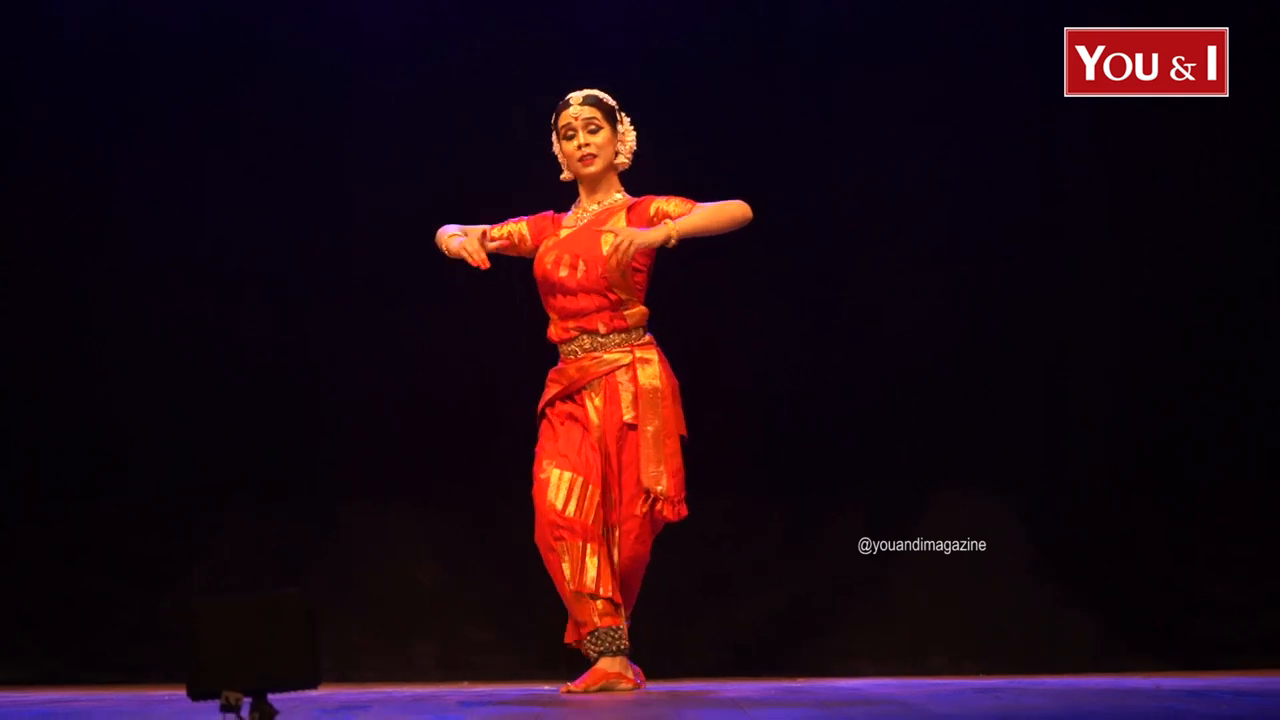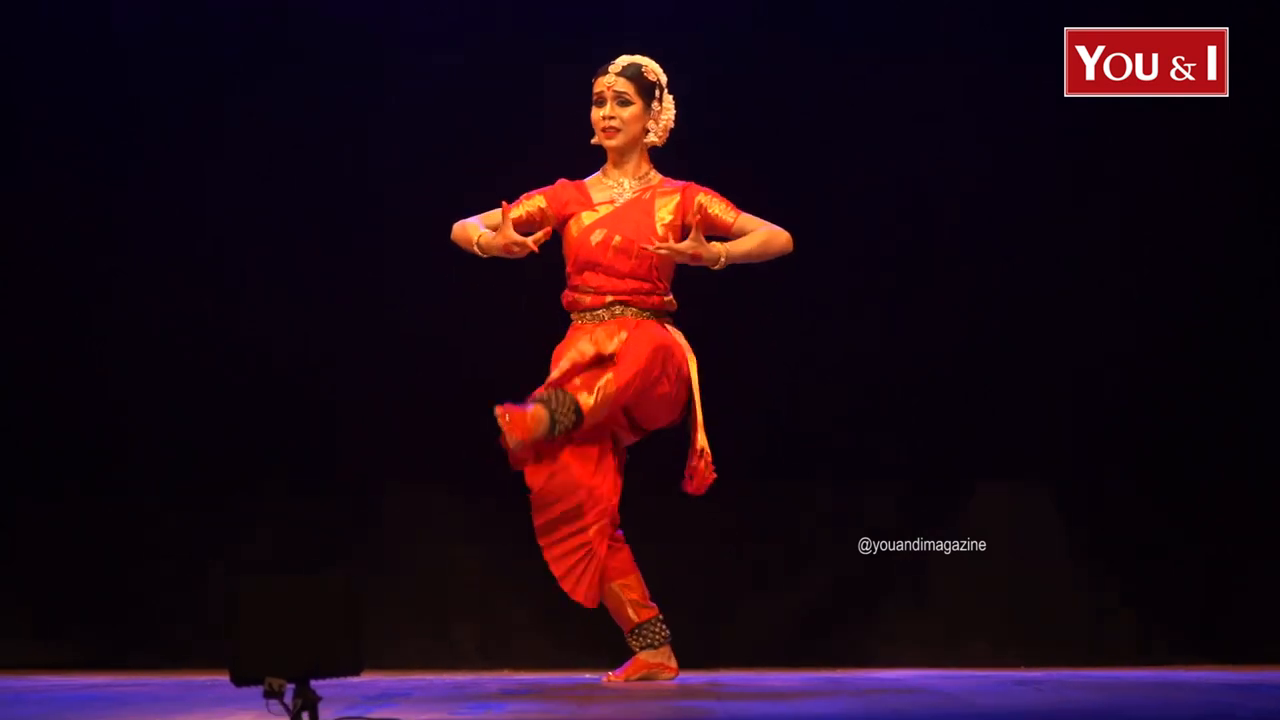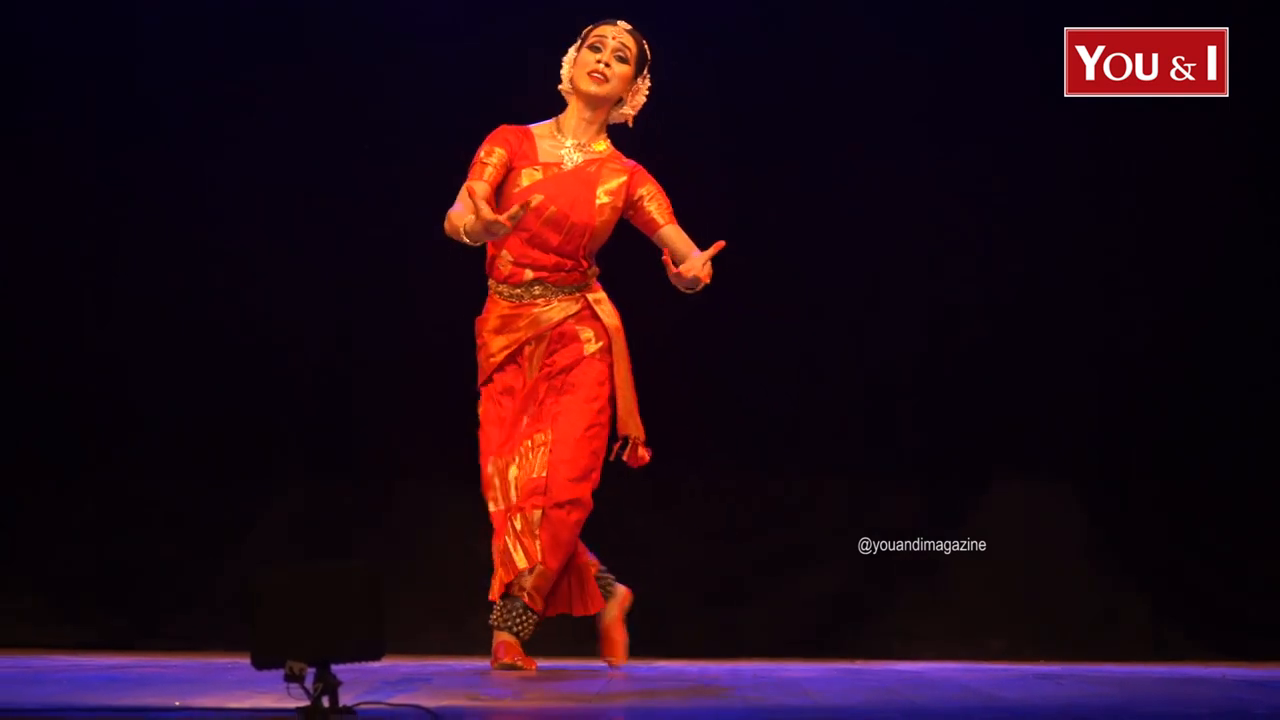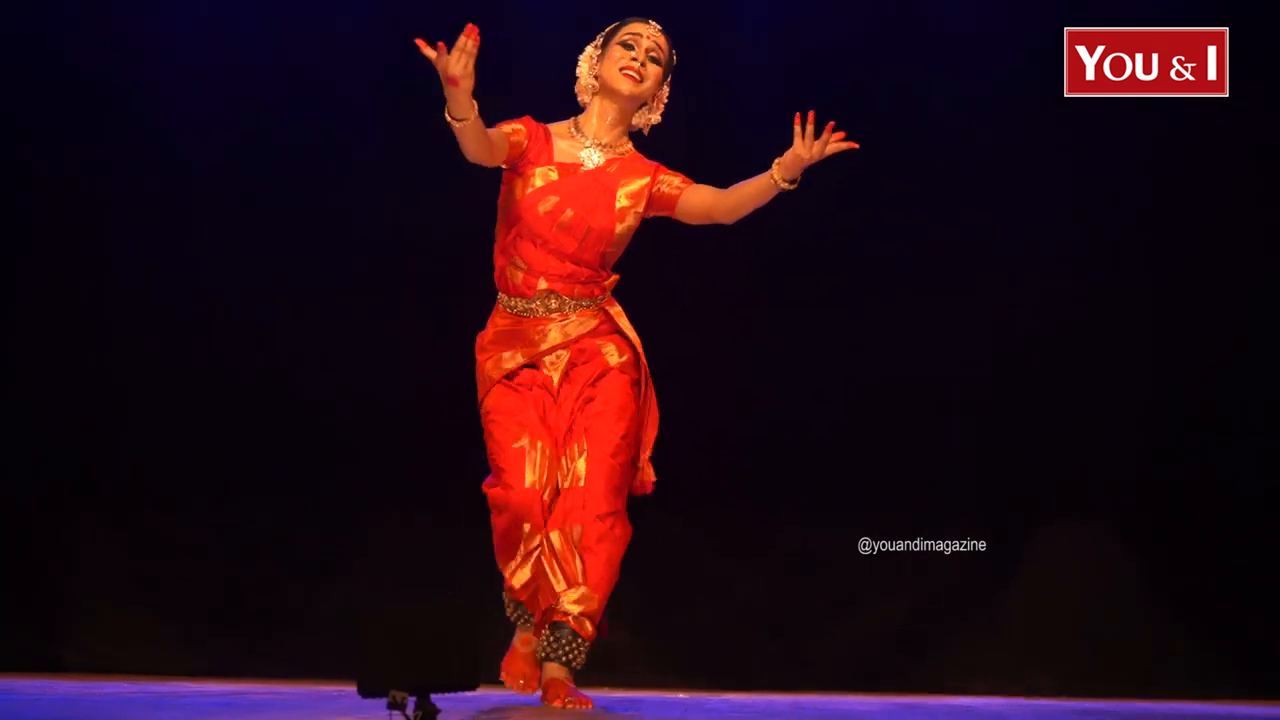
dt=1s
person 1, frame 1
left shoulder: (643, 212)
right shoulder: (545, 228)
left elbow: (738, 211)
right elbow: (449, 233)
left wrist: (660, 235)
right wrist: (460, 242)
left hip: (632, 382)
right hip: (570, 390)
left knee: (627, 529)
right knee: (562, 515)
left ankle: (607, 643)
right ankle: (609, 657)
person 1, frame 2
left shoulder: (680, 198)
right shoulder: (567, 197)
left elbow: (780, 239)
right elbow: (461, 229)
left wrist: (710, 254)
right wrist: (493, 241)
left hip: (648, 368)
right hip: (582, 366)
left knee: (640, 341)
right knee: (582, 509)
left ankle: (545, 414)
right ankle: (652, 646)
person 1, frame 3
left shoulder: (626, 176)
right shoulder: (510, 142)
left elbow: (693, 257)
right elbow: (457, 216)
left wrist: (692, 272)
right wrist: (480, 228)
left hip: (579, 334)
right hip: (506, 333)
left knee: (557, 485)
right knee: (511, 484)
left ankle: (511, 625)
right ankle: (604, 594)
person 1, frame 4
left shoulder: (644, 178)
right shoulder: (528, 139)
left elbow: (721, 207)
right elbow: (479, 149)
left wrist: (787, 169)
right wrist: (459, 95)
left hip: (594, 346)
right hip: (514, 344)
left knee: (591, 499)
right knee: (525, 489)
left ankle: (557, 667)
right ankle: (528, 622)
